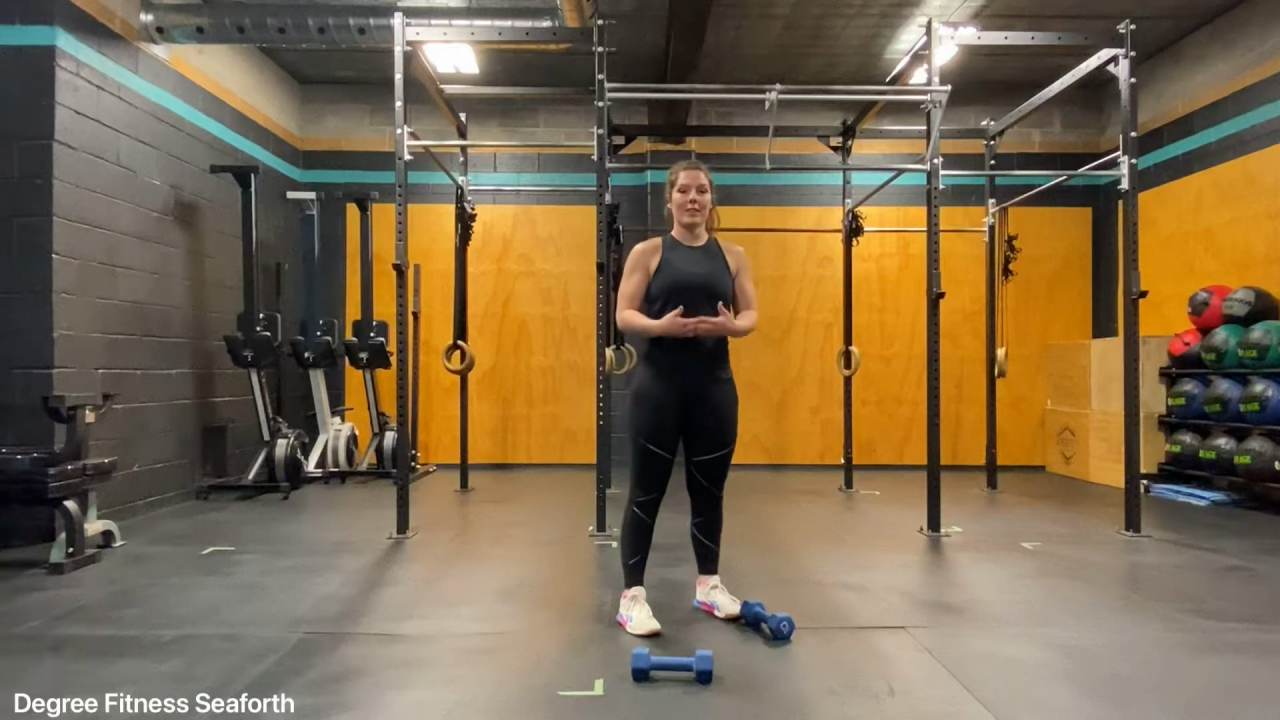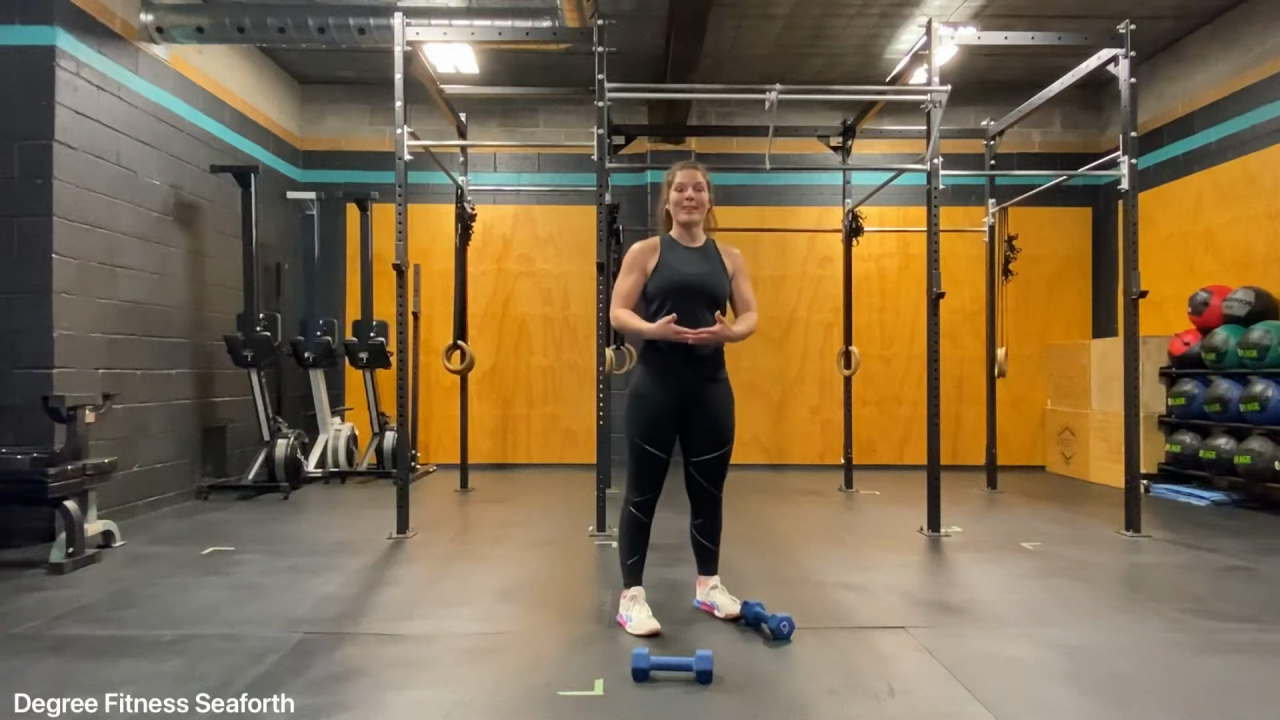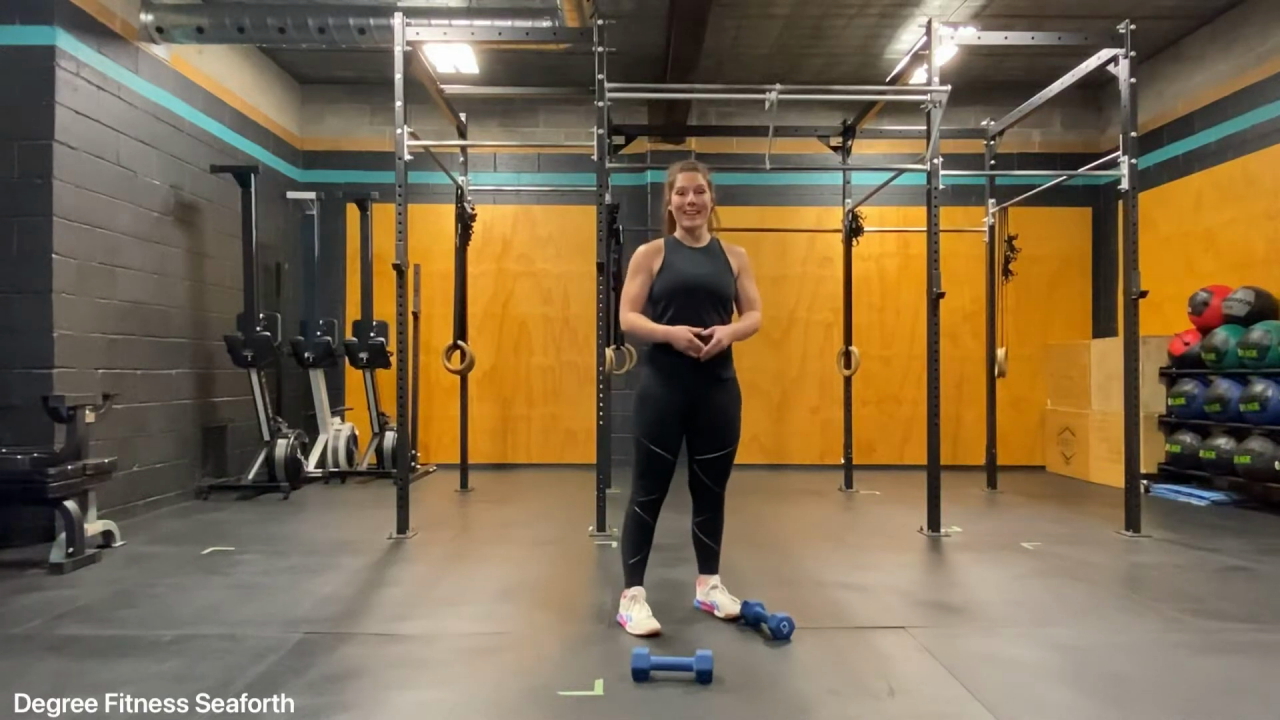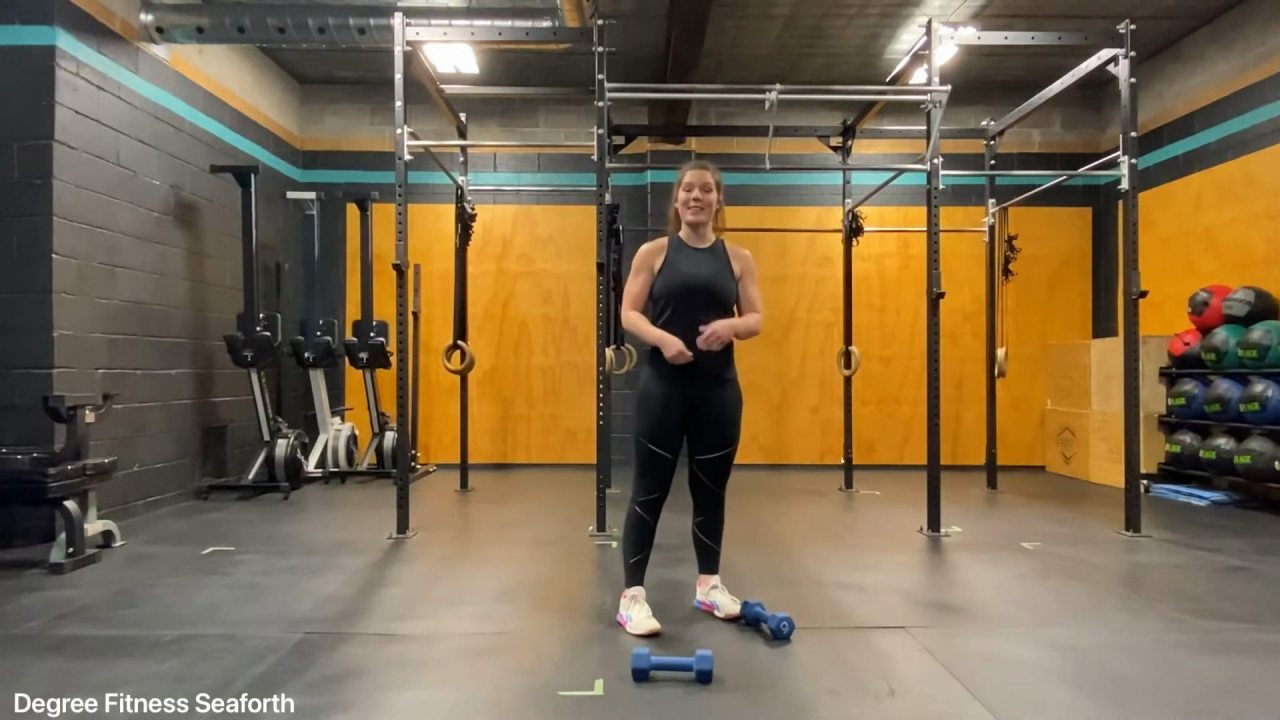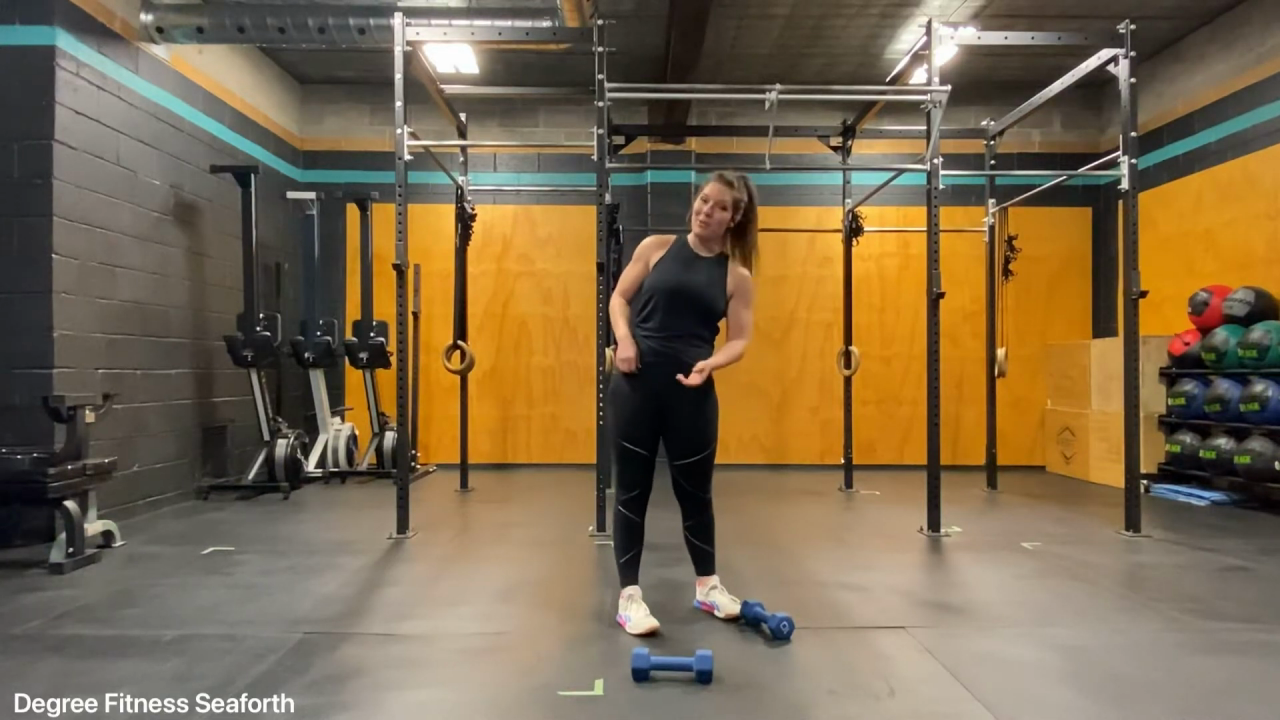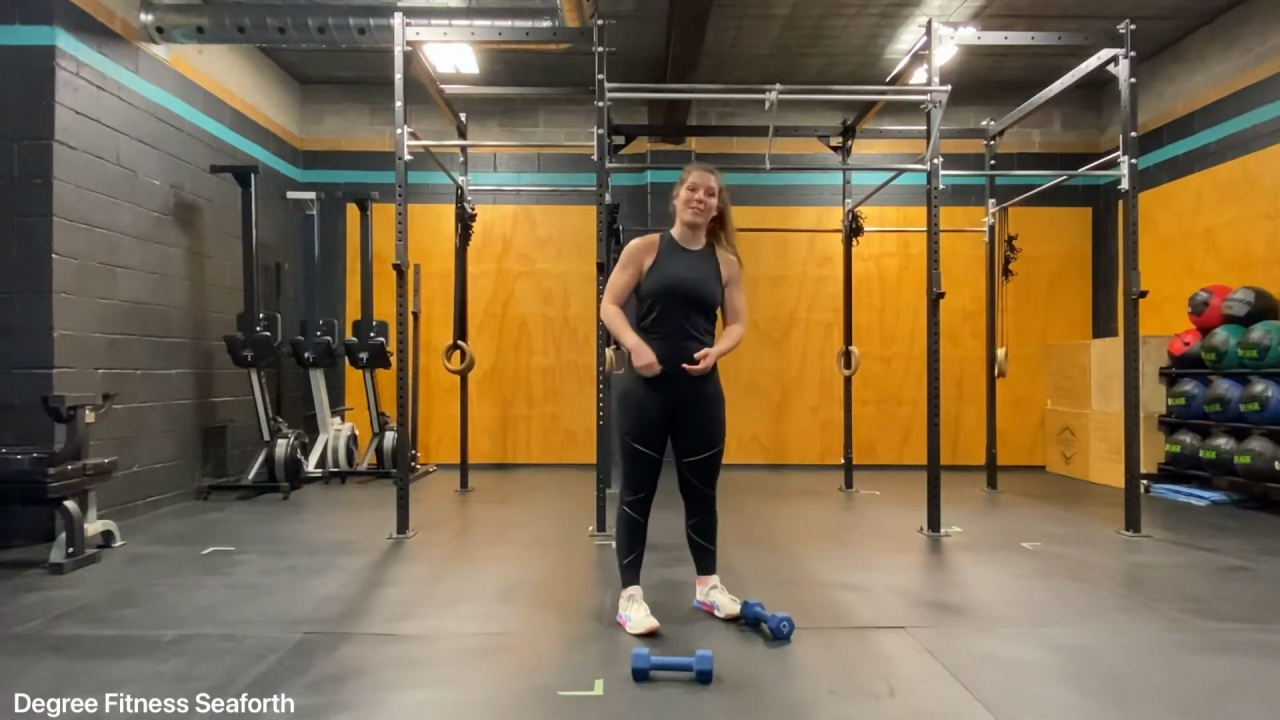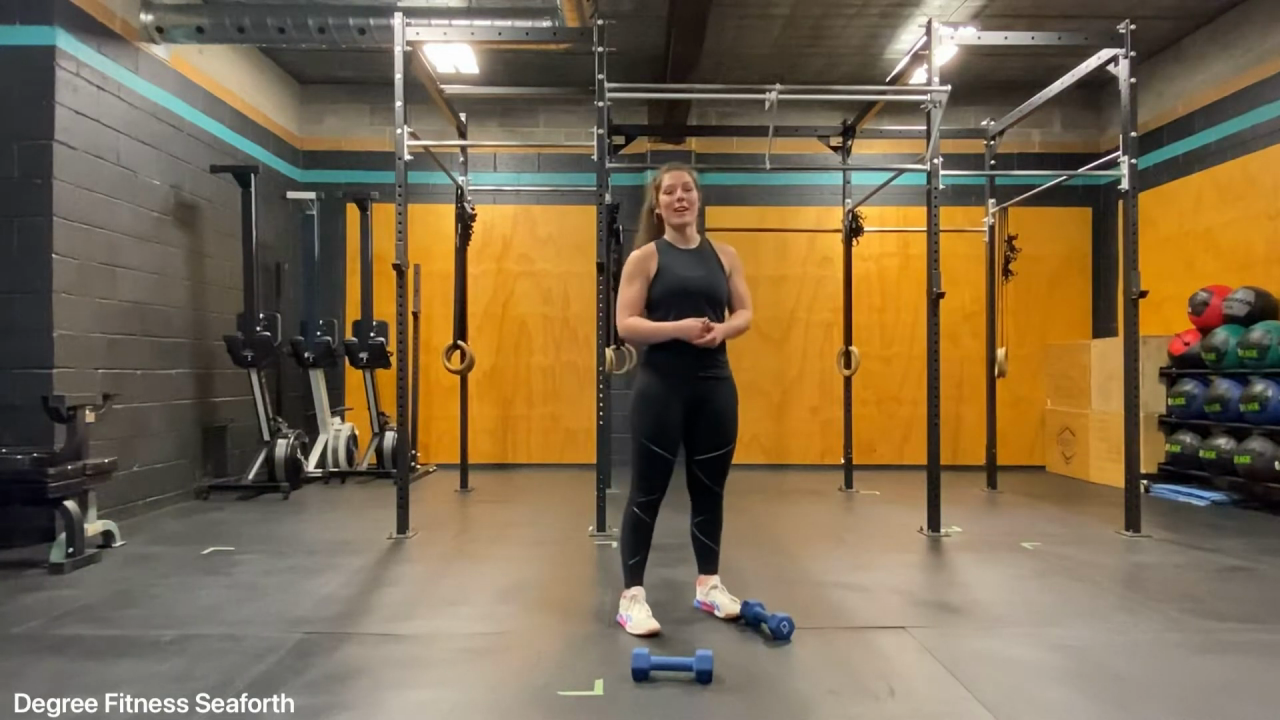
dt=0.7s
person 1, frame 1
left shoulder: (732, 255)
right shoulder: (648, 252)
left elbow: (751, 315)
right elbow: (623, 315)
left wrist: (731, 325)
right wrist: (660, 325)
left hip: (714, 385)
right hip: (659, 383)
left knee: (709, 488)
right knee: (647, 490)
left ankle: (708, 583)
right ankle: (632, 595)
person 1, frame 2
left shoulder: (729, 257)
right shoulder: (645, 252)
left elbow: (750, 317)
right elbow: (618, 312)
left wrist: (730, 332)
right wrist: (653, 329)
left hip: (710, 386)
right hip: (655, 385)
left knee: (708, 489)
right knee: (644, 490)
left ankle: (709, 584)
right ankle: (631, 596)
person 1, frame 3
left shoulder: (733, 256)
right shoulder: (650, 254)
left elbow: (754, 314)
right elbow: (628, 317)
left wrist: (729, 332)
right wrist: (668, 332)
left hip: (718, 386)
right hip: (663, 385)
left knee: (711, 488)
right knee: (649, 489)
left ankle: (708, 583)
right ankle: (632, 595)
person 1, frame 4
left shoulder: (737, 258)
right shoulder: (654, 252)
left elbow: (756, 320)
right elbow: (630, 312)
left wrist: (732, 328)
right wrist: (661, 337)
left hip: (718, 387)
right hip: (663, 384)
left knee: (711, 489)
right knee: (650, 489)
left ankle: (708, 584)
right ankle: (632, 595)
person 1, frame 5
left shoulder: (736, 276)
right shoulder: (656, 247)
left elbow: (739, 339)
right elbow: (620, 297)
left wrist: (709, 364)
right wrist: (624, 338)
left hip: (691, 391)
right hip: (637, 383)
left knee: (695, 490)
right knee: (632, 489)
left ankle: (707, 584)
right ankle: (629, 594)
person 1, frame 6
left shoulder: (726, 262)
right shoulder: (644, 248)
left elbow: (737, 323)
right elbow: (609, 305)
left wrist: (715, 350)
right wrist: (635, 346)
left hip: (700, 387)
right hip: (646, 385)
left knee: (701, 490)
right knee: (638, 490)
left ankle: (707, 584)
right ankle: (630, 595)
person 1, frame 7
left shoulder: (724, 255)
right shoulder: (645, 257)
left elbow: (744, 312)
right elbow: (626, 323)
left wrist: (722, 329)
right wrist: (677, 328)
left hip: (715, 385)
right hip: (660, 385)
left knee: (709, 488)
right knee: (647, 490)
left ankle: (708, 583)
right ankle: (632, 596)
